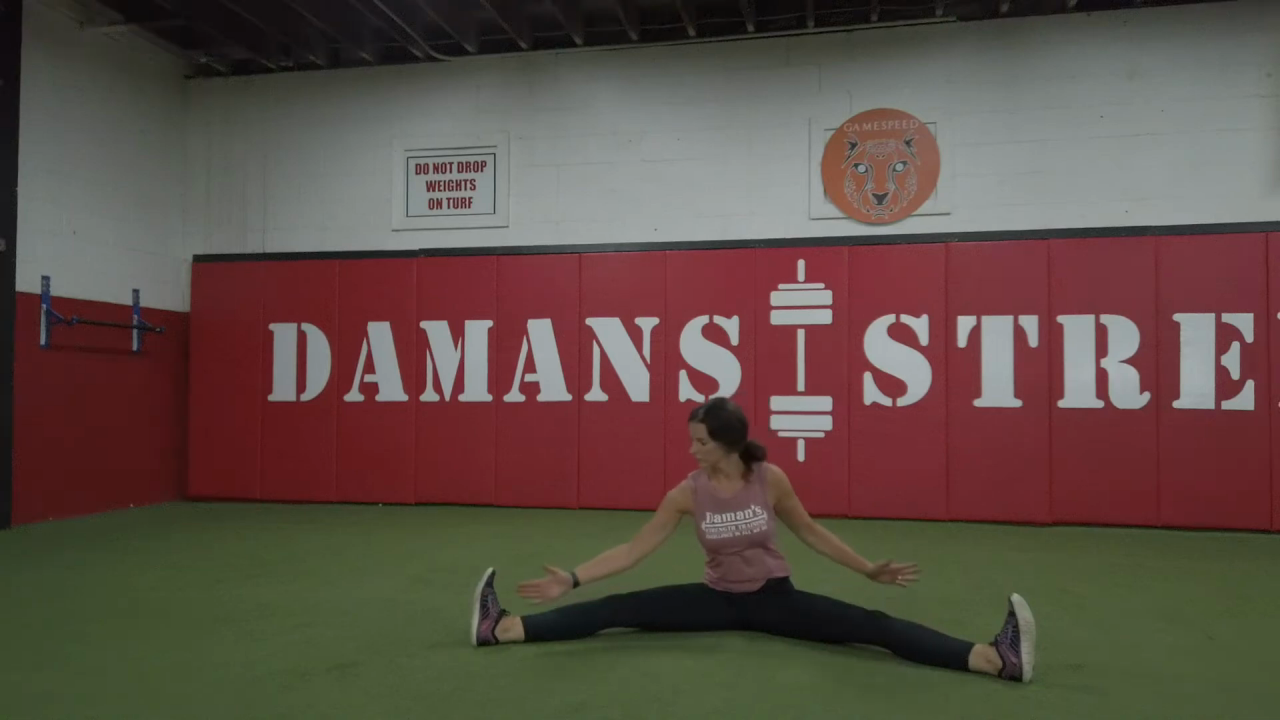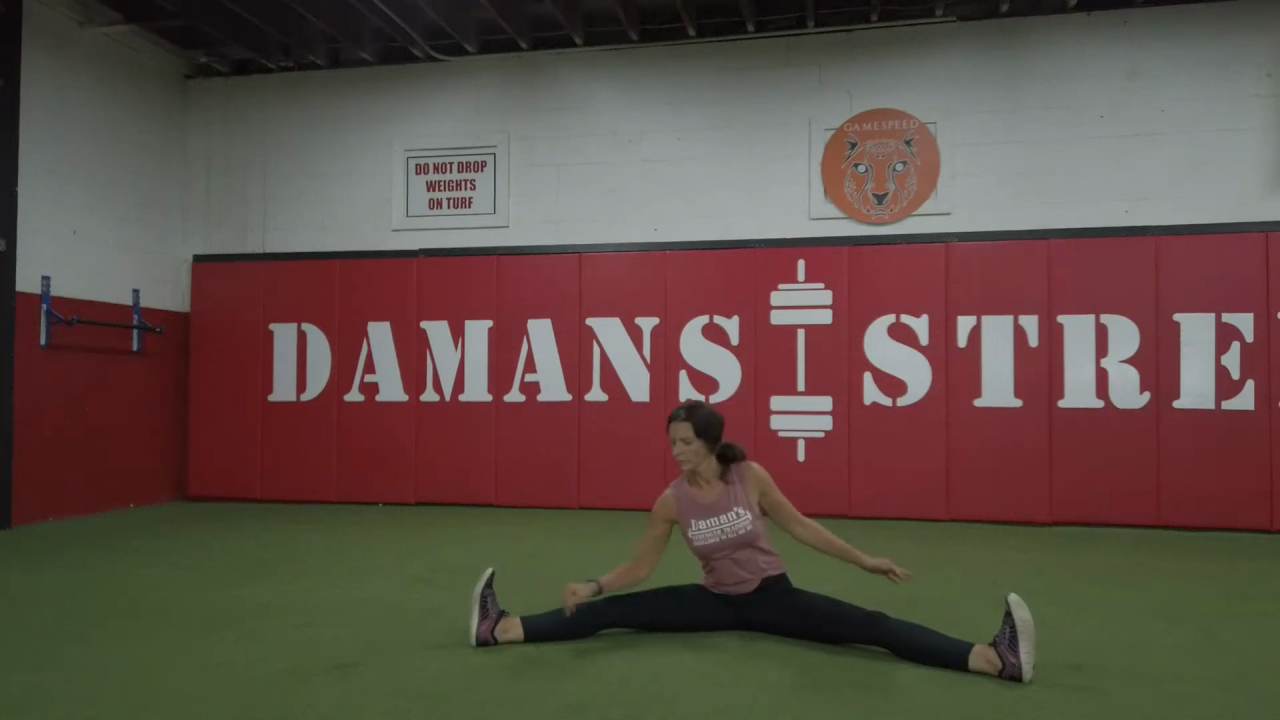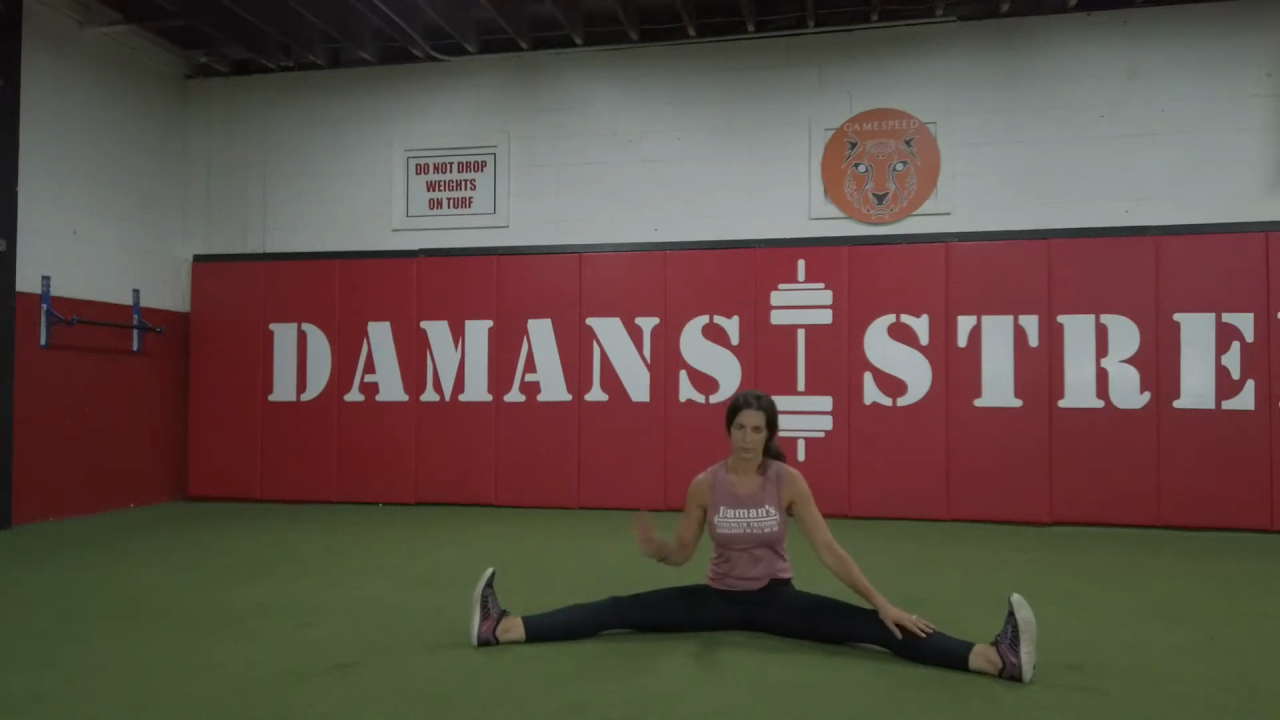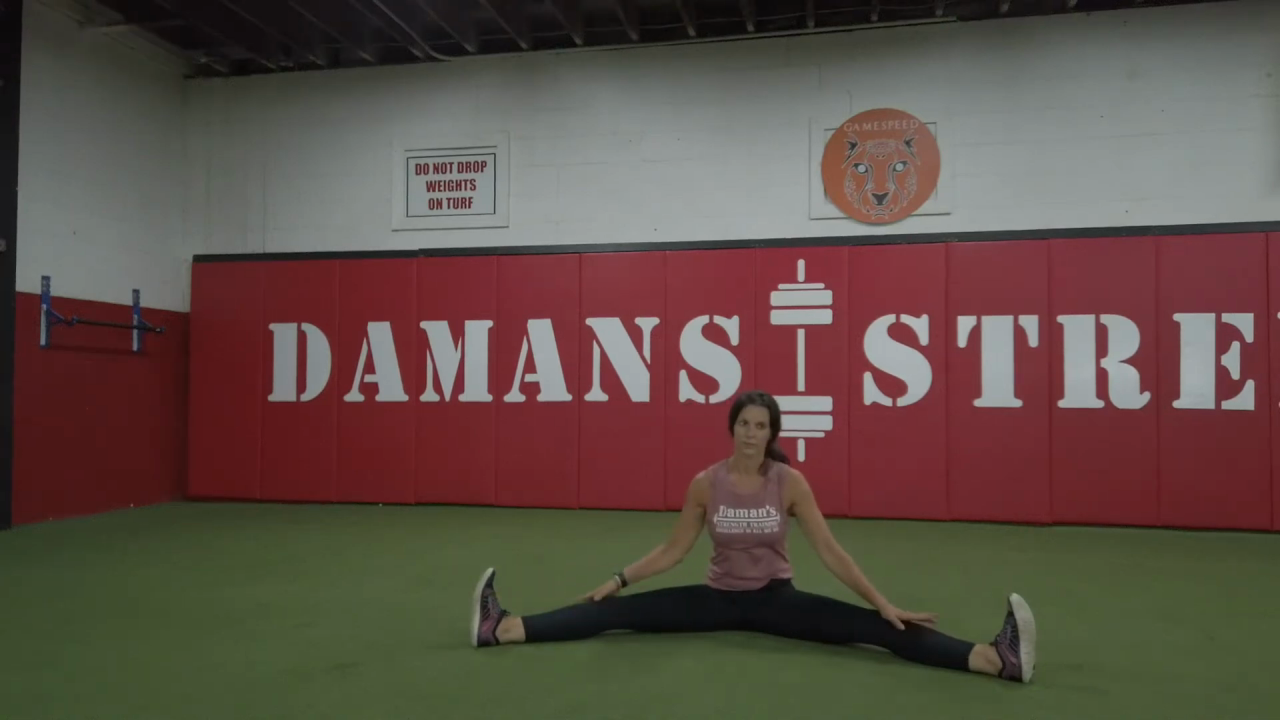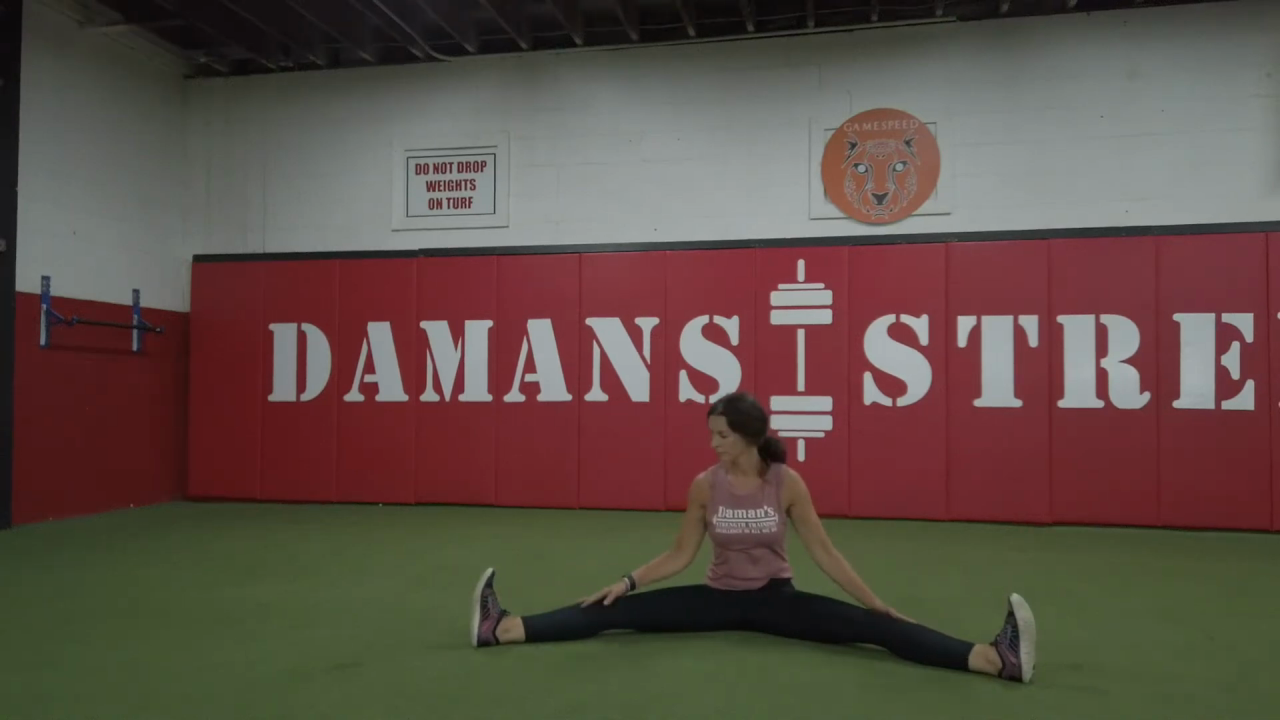
dt=1s
person 1, frame 1
left shoulder: (770, 479)
right shoulder: (687, 493)
left elbow: (809, 531)
right elbow: (635, 548)
left wrist: (869, 570)
right wrist: (571, 579)
left hip: (774, 597)
right hip: (718, 599)
left knee: (869, 625)
right knee: (618, 609)
left ankle: (995, 658)
right ankle: (501, 627)
person 1, frame 2
left shoulder: (751, 476)
right shoulder: (671, 500)
left elbow: (798, 525)
right elbow: (638, 567)
left wrist: (863, 560)
right wrist: (592, 586)
left hip: (771, 595)
right hip: (716, 601)
left knee: (867, 626)
right knee: (616, 611)
left ankle: (995, 659)
right ankle: (500, 628)
person 1, frame 3
left shoulder: (788, 481)
right shoulder: (705, 484)
left elbow: (829, 549)
right elbow: (680, 554)
left wrist: (883, 604)
right wrist: (653, 547)
left hip: (775, 598)
right hip: (719, 598)
left knee: (869, 627)
right knee: (622, 610)
left ankle: (997, 659)
right ankle: (502, 628)
person 1, frame 4
left shoulder: (790, 483)
right shoulder: (705, 483)
left elbow: (830, 551)
right elbow: (674, 549)
left wrist: (884, 603)
right wrist: (619, 579)
left hip: (775, 598)
right hip: (719, 597)
left knee: (870, 627)
right knee: (618, 612)
left ankle: (996, 658)
right ankle: (502, 629)
person 1, frame 5
left shoulder: (788, 483)
right shoulder: (704, 485)
left elbow: (824, 552)
right elbow: (680, 554)
left wrist: (874, 601)
right wrist: (626, 583)
left hip: (775, 598)
right hip: (719, 597)
left knee: (867, 626)
right knee: (619, 612)
left ankle: (995, 658)
right ankle: (502, 629)
